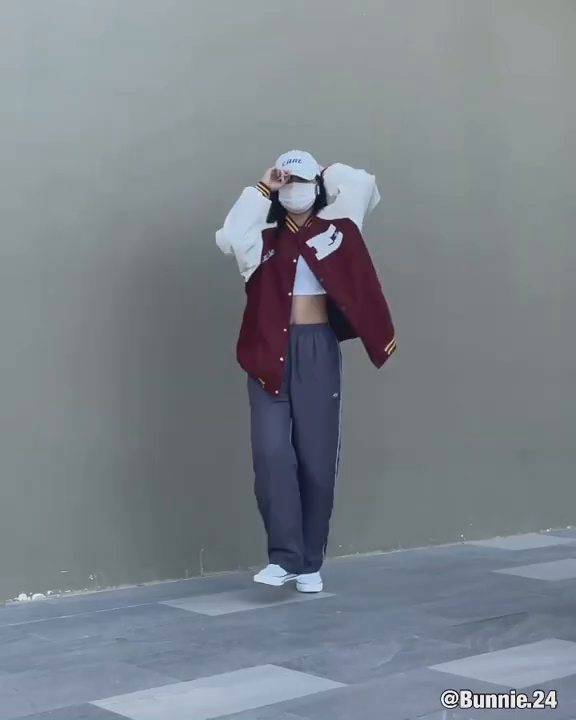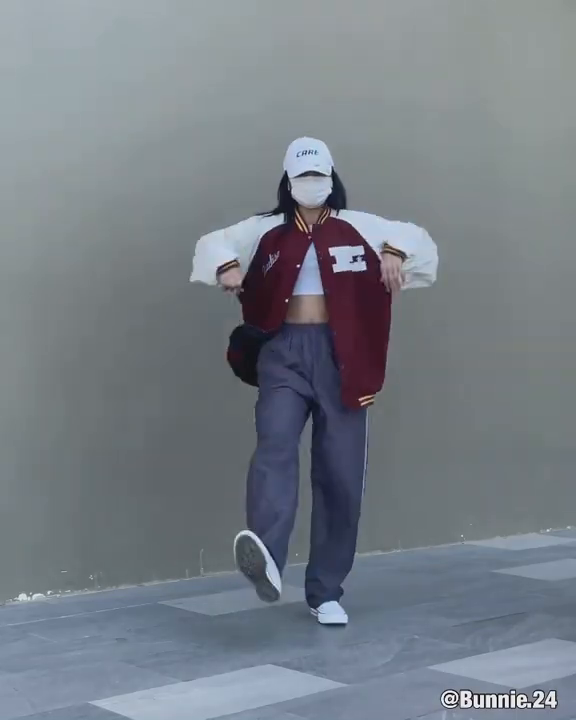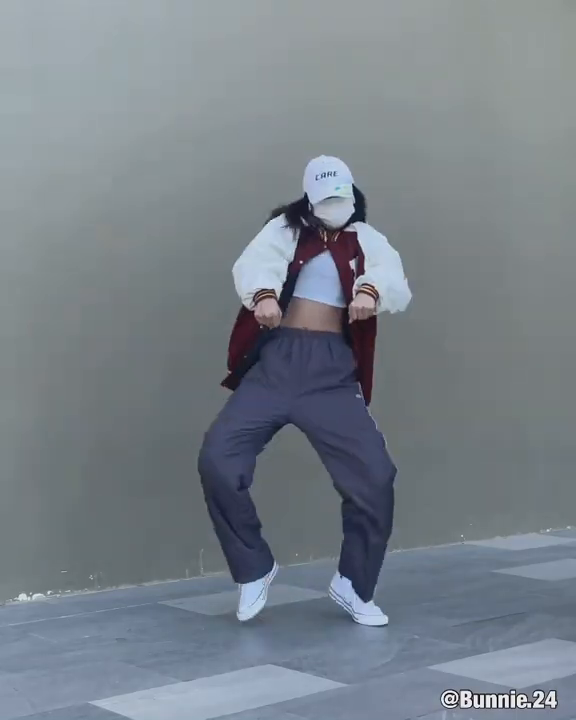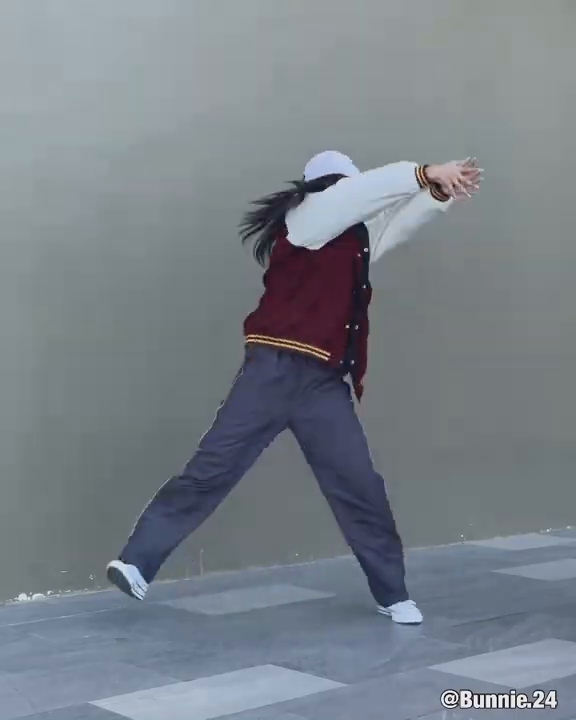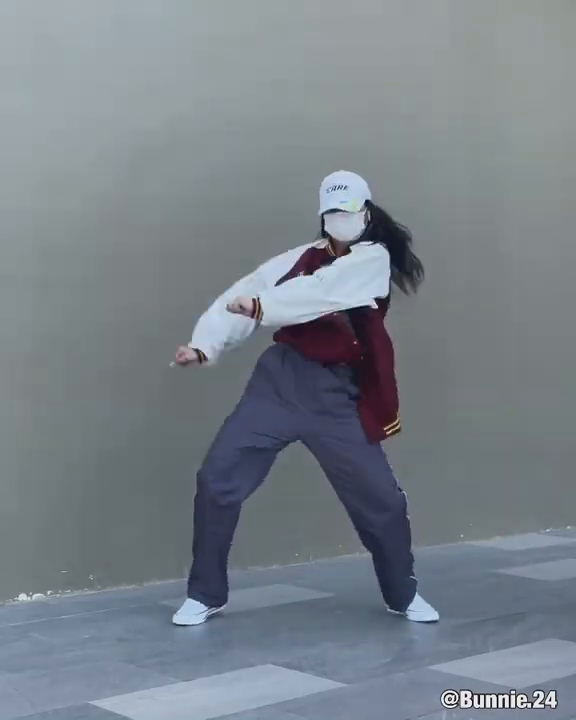
dt=1s
person 1, frame 1
left shoulder: (334, 228)
right shoulder: (264, 238)
left elbow: (363, 185)
right elbow: (229, 237)
left wrist: (324, 175)
right wrist: (261, 190)
left hip: (319, 351)
right hip: (271, 354)
left knee: (317, 463)
right knee: (272, 454)
left ankle: (309, 562)
right ankle: (284, 555)
person 1, frame 2
left shoulder: (358, 227)
right shoulder: (267, 230)
left elbow: (420, 245)
right elbow: (213, 245)
left wrist: (397, 253)
right wrist: (223, 267)
left hip: (341, 356)
right hip: (284, 353)
left knee: (342, 474)
right knee: (275, 444)
left ankle: (325, 591)
right ankle: (266, 554)
person 1, frame 3
left shoulder: (366, 239)
right shoulder: (285, 230)
left elbow: (396, 287)
right elbow: (255, 265)
left wrist: (371, 293)
right wrist: (263, 295)
left hip: (332, 371)
right hip: (275, 362)
left knee: (373, 476)
right knee: (217, 461)
left ankle: (354, 584)
right ankle: (254, 569)
person 1, frame 4
left shoulder: (350, 233)
right shoulder: (306, 217)
left elbow: (393, 214)
right elbow: (358, 194)
left wrist: (439, 190)
right wrist: (426, 172)
left hip: (322, 380)
right hip: (272, 369)
left knee: (359, 484)
right knee: (211, 468)
left ankle: (391, 593)
right ankle: (139, 560)
person 1, frame 5
left shoulder: (375, 259)
right shoulder: (301, 256)
left elbow: (320, 292)
right elbow: (243, 296)
left wrist: (260, 308)
right wrist: (204, 344)
left hip: (334, 392)
right hip: (278, 381)
left knee: (383, 502)
right knee: (216, 480)
left ankle: (403, 596)
right ankle: (205, 595)
